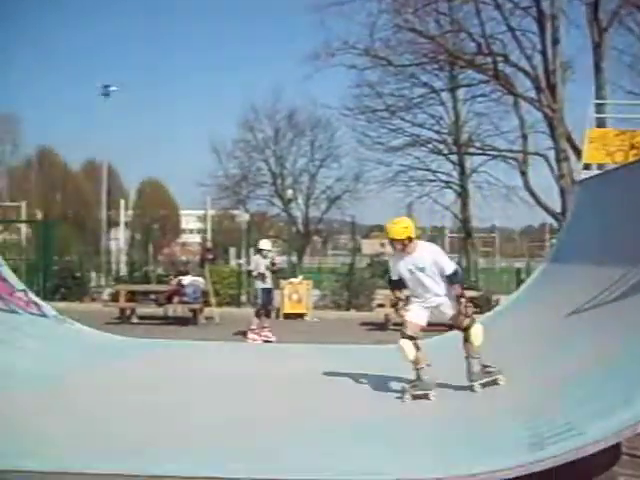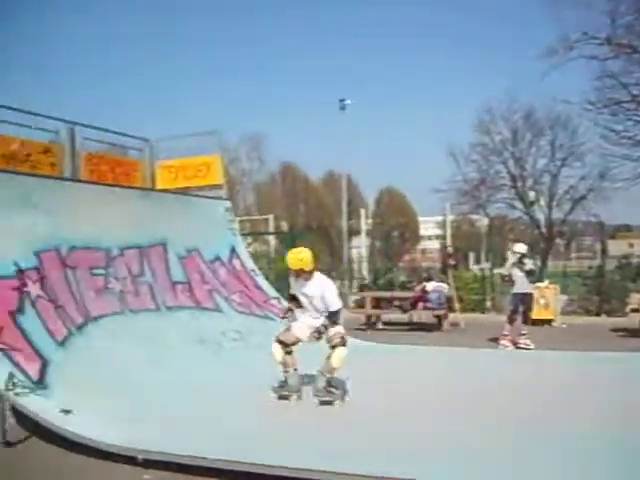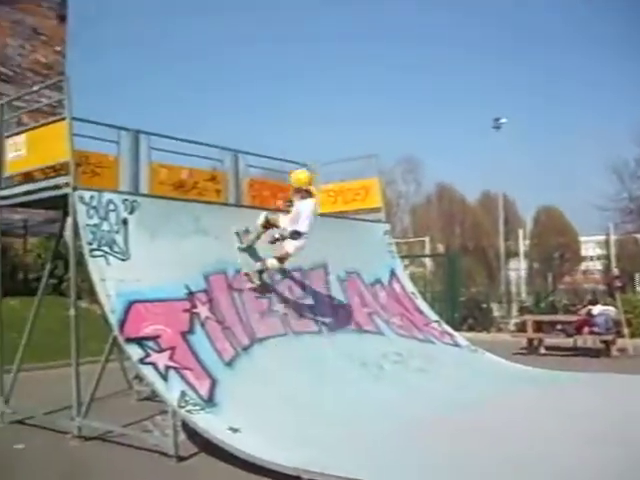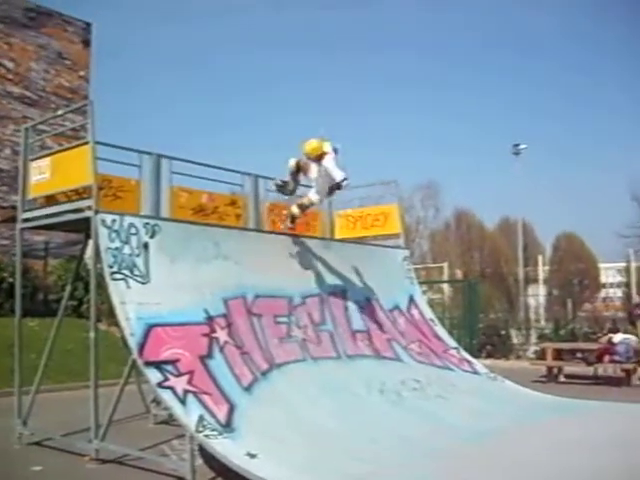
dt=0.5s
person 1, frame 1
left shoulder: (431, 251)
right shoulder: (395, 259)
left elbow: (454, 275)
right elbow: (396, 281)
left wrist: (460, 299)
right wrist: (399, 300)
left hip: (442, 296)
right hip: (419, 302)
left knee: (471, 326)
right knee: (406, 339)
left ankle: (476, 368)
right ankle: (424, 378)
person 1, frame 2
left shoulder: (325, 285)
right shoulder: (295, 279)
left elbow: (336, 312)
left wrist: (322, 328)
right wrist: (291, 309)
left hip: (329, 321)
right hip: (308, 318)
left knee: (339, 347)
right knee: (279, 344)
left ankle: (322, 385)
right ankle: (291, 382)
person 1, frame 3
left shoulder: (307, 208)
right shoulder: (307, 191)
left elbow: (300, 232)
left wrist: (279, 237)
right wrist: (293, 204)
left hip: (296, 234)
right hip: (290, 220)
left knee: (280, 257)
right knee: (265, 218)
left ankle: (259, 269)
right ankle: (250, 241)
person 1, frame 4
left shoulder: (328, 166)
right shoulder: (326, 146)
left elbow: (343, 180)
right elbow: (335, 150)
left wrist: (333, 189)
left hip: (321, 190)
left knee: (301, 206)
right knee: (294, 163)
left ankle: (291, 219)
right ankle: (292, 186)
